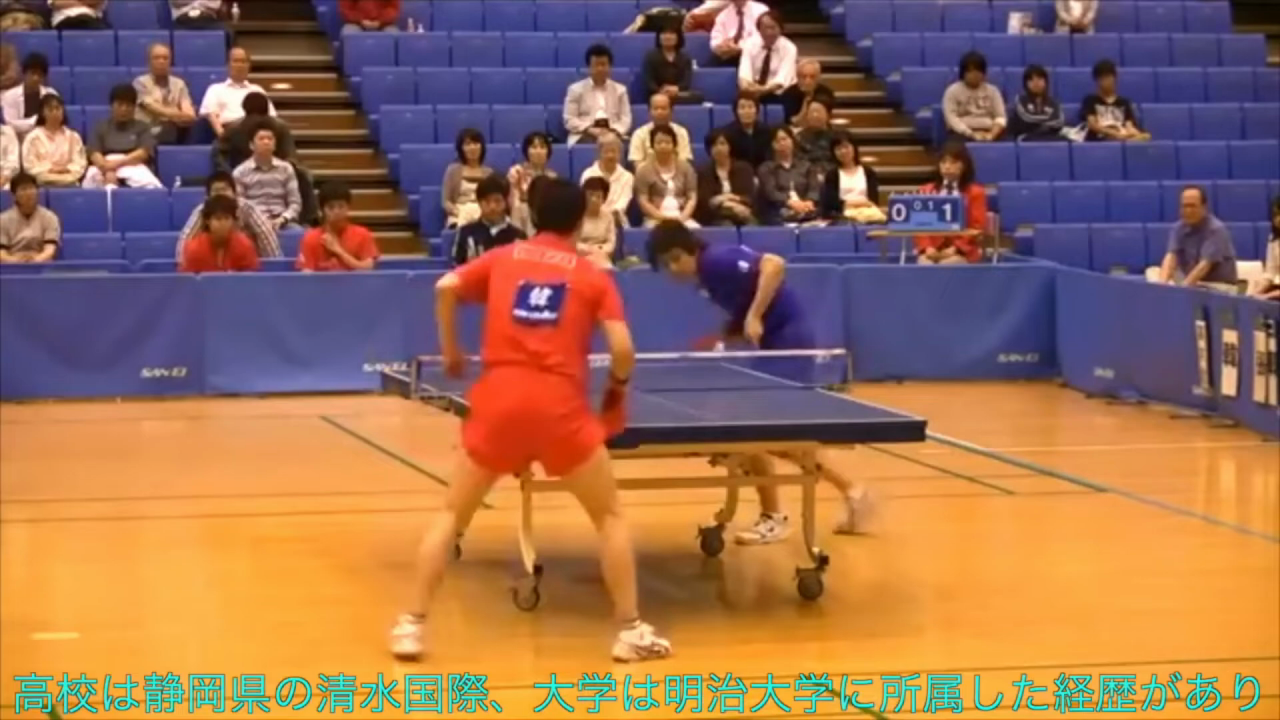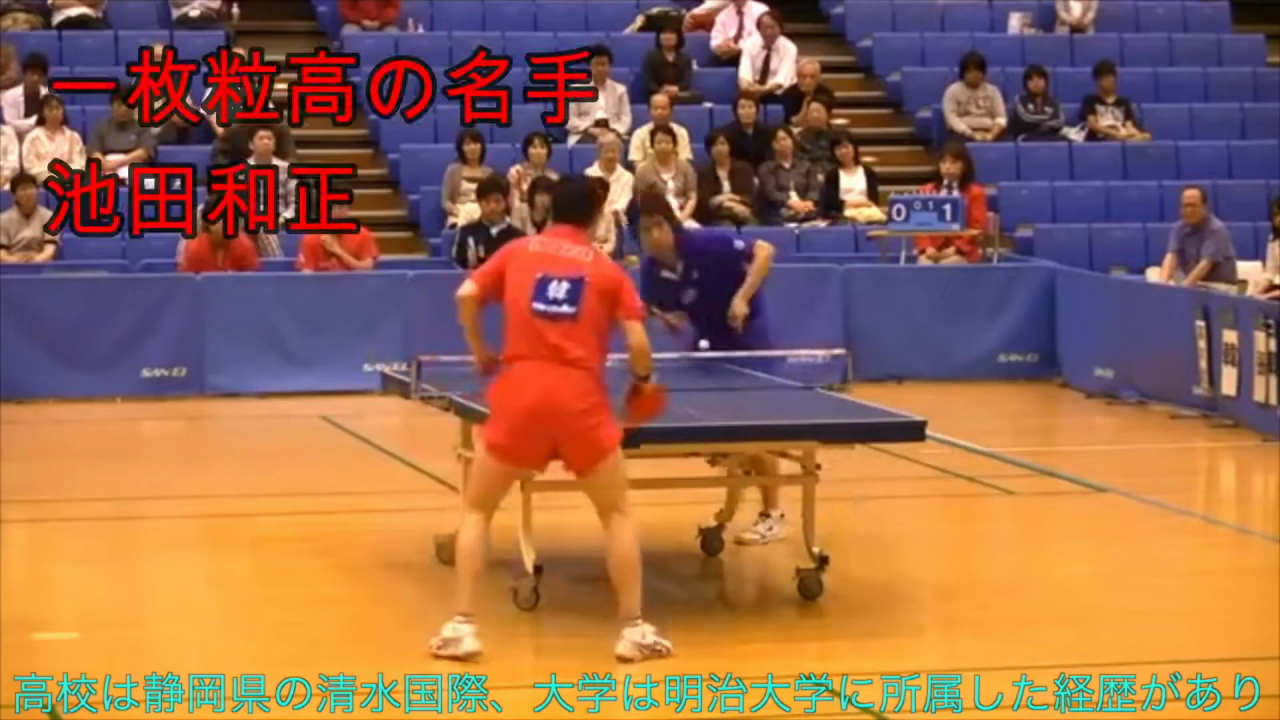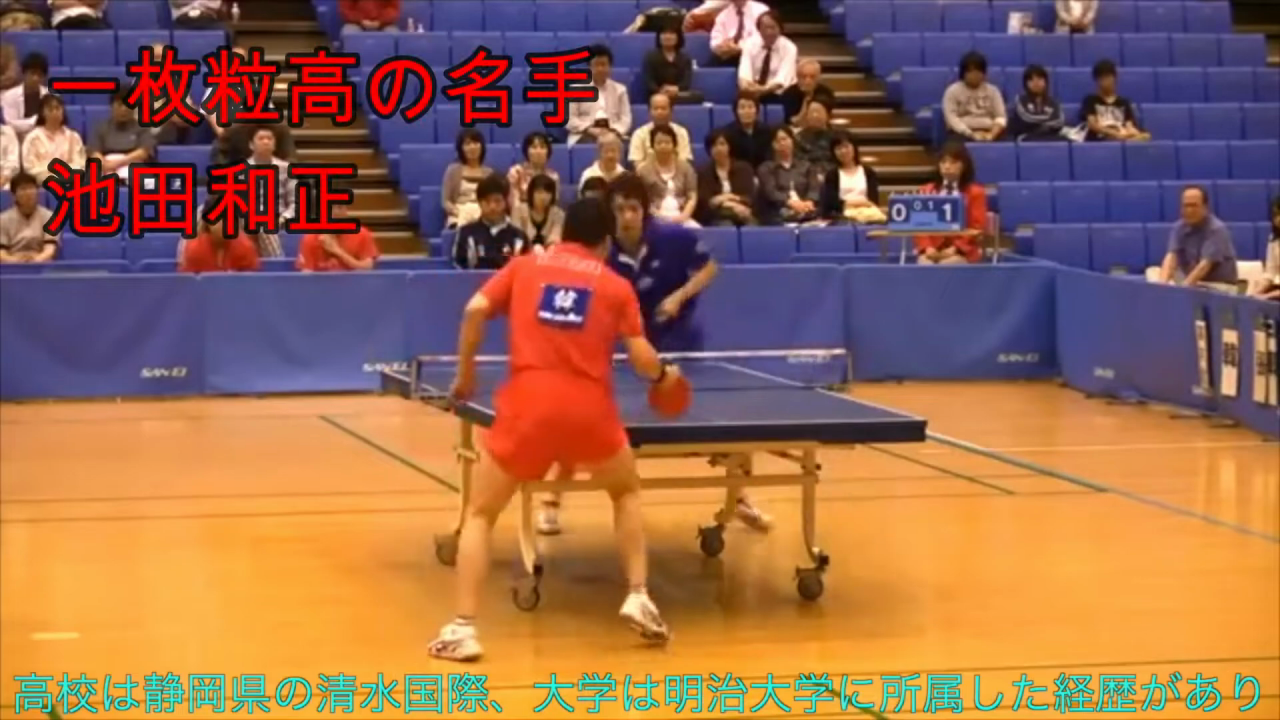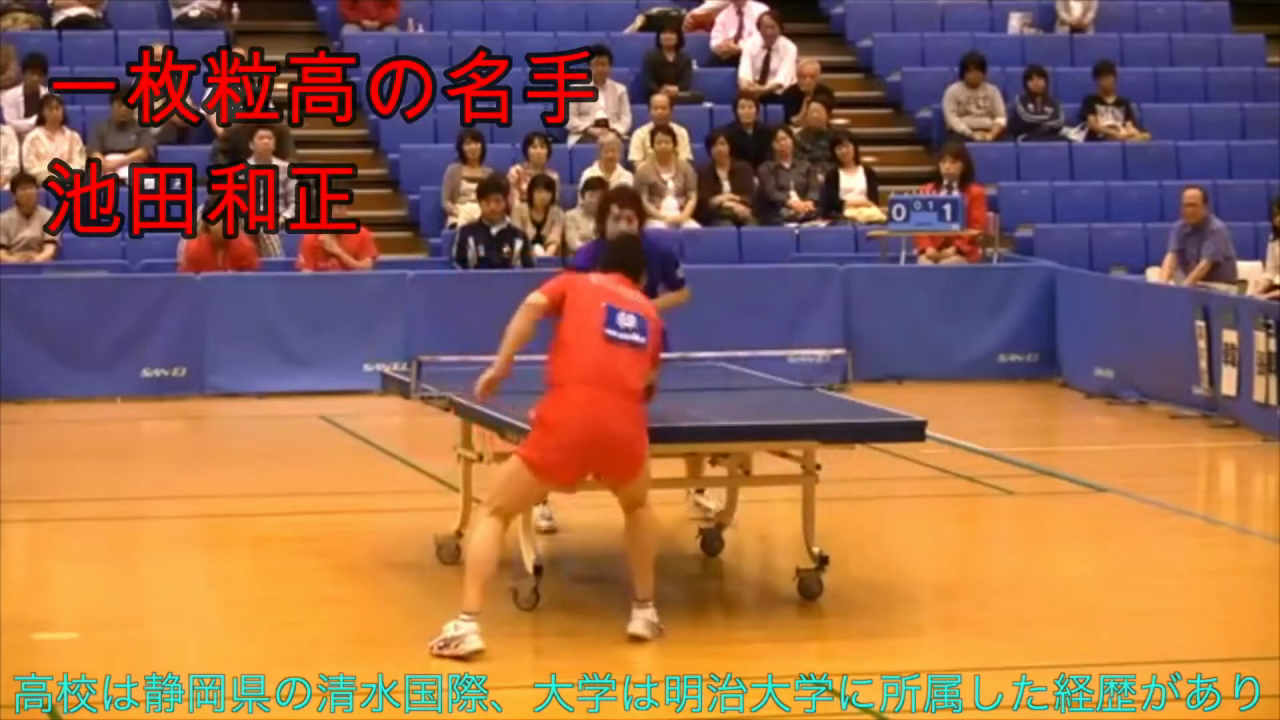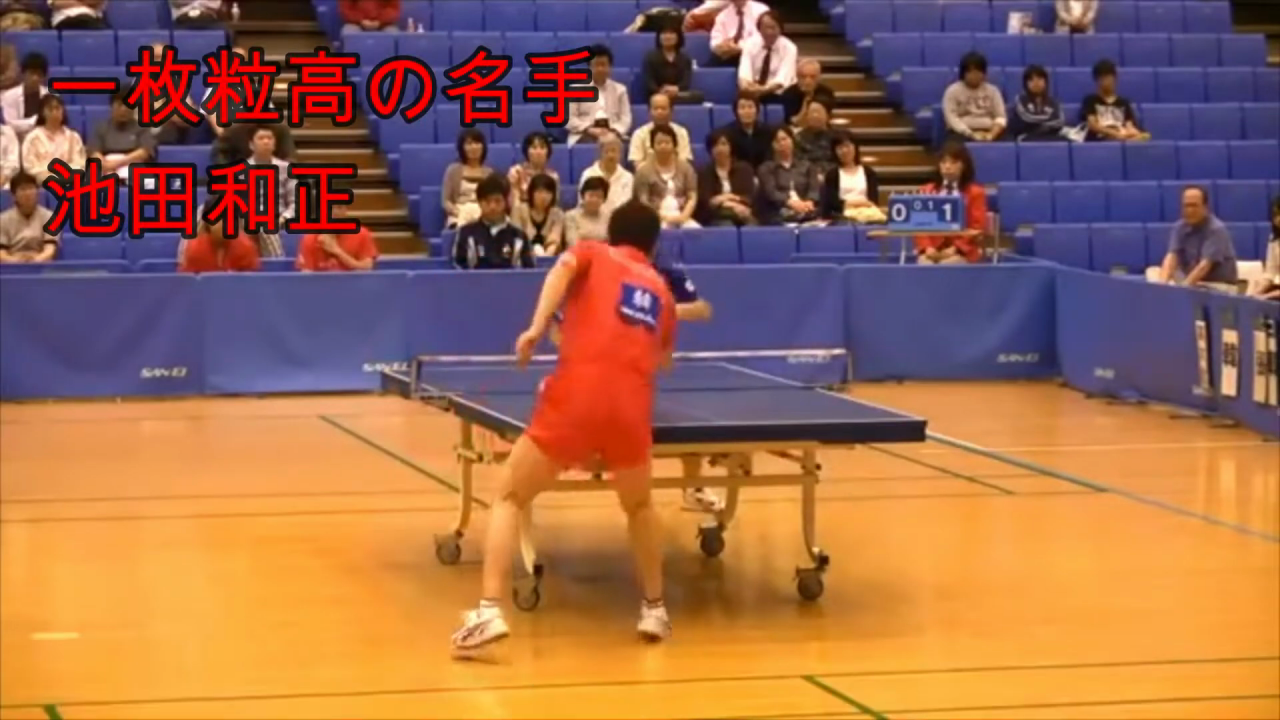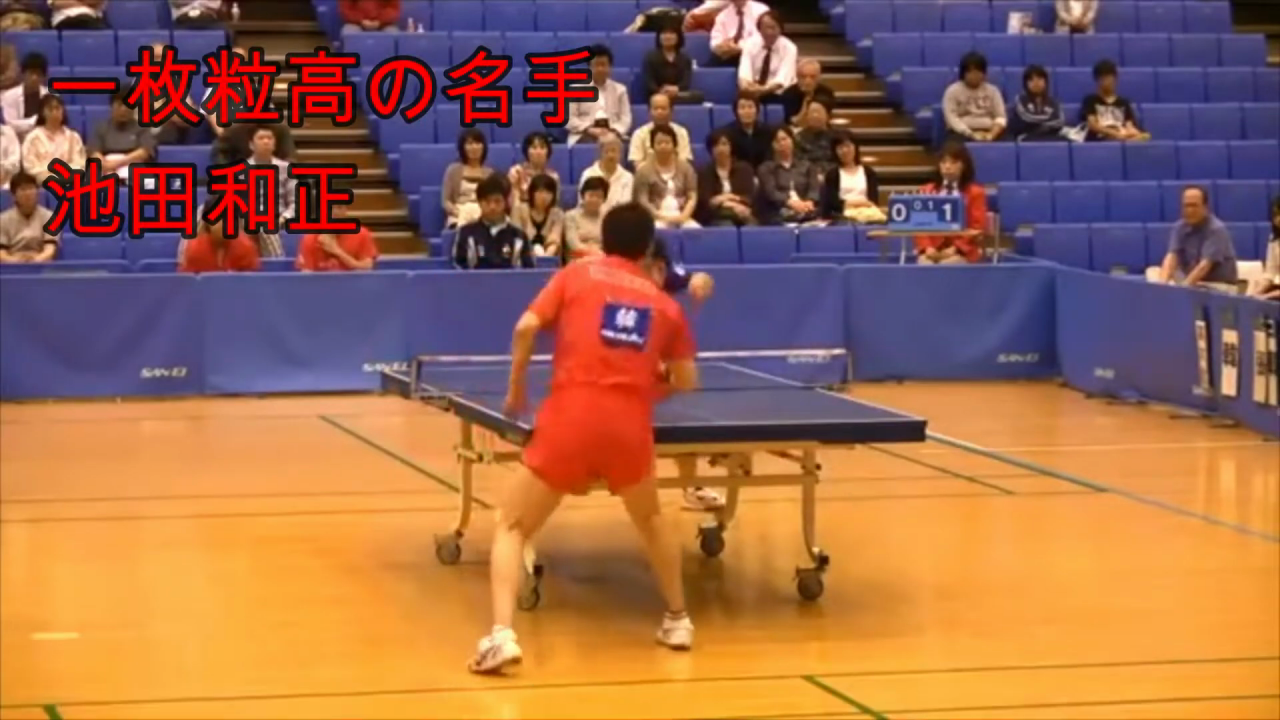
dt=0.2s
person 1, frame 1
left shoulder: (500, 259)
right shoulder: (593, 276)
left elbow: (445, 288)
right elbow: (621, 345)
left wrist: (449, 348)
right wrist: (619, 386)
left hip: (499, 401)
right hip: (560, 407)
left knee: (452, 513)
right knee: (609, 515)
left ankle: (412, 624)
right ankle: (631, 630)
person 1, frame 2
left shoulder: (516, 252)
right shoulder: (609, 270)
left elbow: (466, 297)
right elbow: (638, 344)
left wrist: (479, 352)
right wrist: (643, 379)
left hip: (519, 396)
right hip: (581, 402)
left knee: (477, 509)
right knee: (616, 515)
left ankle: (462, 626)
right ankle: (633, 630)
person 1, frame 3
left shoulder: (525, 266)
right shoulder: (615, 284)
left elbow: (478, 309)
right elbow: (643, 359)
left wrist: (464, 371)
right wrist: (666, 374)
left hip: (528, 405)
right hip: (590, 407)
left knee: (479, 513)
right knee: (626, 490)
left ankle: (462, 627)
right ankle: (639, 597)
person 1, frame 4
left shoulder: (573, 284)
right shoulder: (650, 312)
left elbow: (537, 301)
left wrist: (499, 365)
left hip: (567, 418)
right hip: (626, 426)
left knee: (493, 514)
right knee: (637, 505)
left ankle: (466, 625)
right ankle: (643, 611)
person 1, frame 5
left shoulder: (591, 254)
right shoulder: (663, 292)
left elbow: (562, 271)
left wrist: (534, 330)
left hip: (576, 396)
right hip: (631, 407)
left knee: (508, 500)
right knee: (639, 505)
left ankle: (489, 611)
right ankle: (654, 609)
person 1, frame 6
left shoulder: (573, 278)
right shoulder: (665, 305)
left elbow: (527, 326)
right elbow: (687, 381)
left wrist: (515, 387)
left hip: (569, 420)
right hip: (628, 429)
left knee: (512, 529)
right knee: (651, 518)
left ankle: (501, 636)
right ankle: (675, 620)
person 2, frame 1
left shoulder: (718, 263)
right shoulder: (712, 275)
left elbow: (774, 266)
left wrist: (754, 317)
right wrist: (720, 336)
left hip: (788, 342)
right hip: (780, 344)
left ankle: (773, 517)
right ankle: (851, 492)
person 2, frame 2
left shoulder: (707, 243)
right shoulder: (650, 273)
left elbow: (765, 252)
right elbow: (647, 317)
left wrist: (743, 298)
right wrist: (666, 320)
left hip: (746, 335)
right hip: (710, 342)
left ankle: (772, 514)
person 2, frame 3
left shoulder: (673, 238)
left elbow: (710, 267)
left wrist: (680, 296)
left hip: (679, 338)
left ankle: (740, 499)
right ankle: (553, 503)
person 2, frame 4
left shoulder: (658, 253)
right shoulder: (584, 260)
left elbow: (682, 293)
left wrist: (652, 306)
left ankle: (696, 491)
right ankle: (541, 502)
person 2, frame 5
left shoulder: (665, 277)
right shoulder: (594, 279)
left elbow: (702, 308)
right elbow: (557, 329)
left wrist: (672, 310)
right wrist: (570, 350)
left hip: (643, 363)
right hip: (597, 364)
left knee: (689, 421)
left ankle: (693, 489)
right ankle: (519, 497)
person 2, frame 6
left shoulder: (663, 274)
right shoulder: (600, 288)
left elbow: (701, 280)
left wrist: (698, 284)
left hip: (638, 371)
right hip: (596, 372)
left knee: (682, 418)
left ankle: (691, 489)
right ankle: (517, 502)
